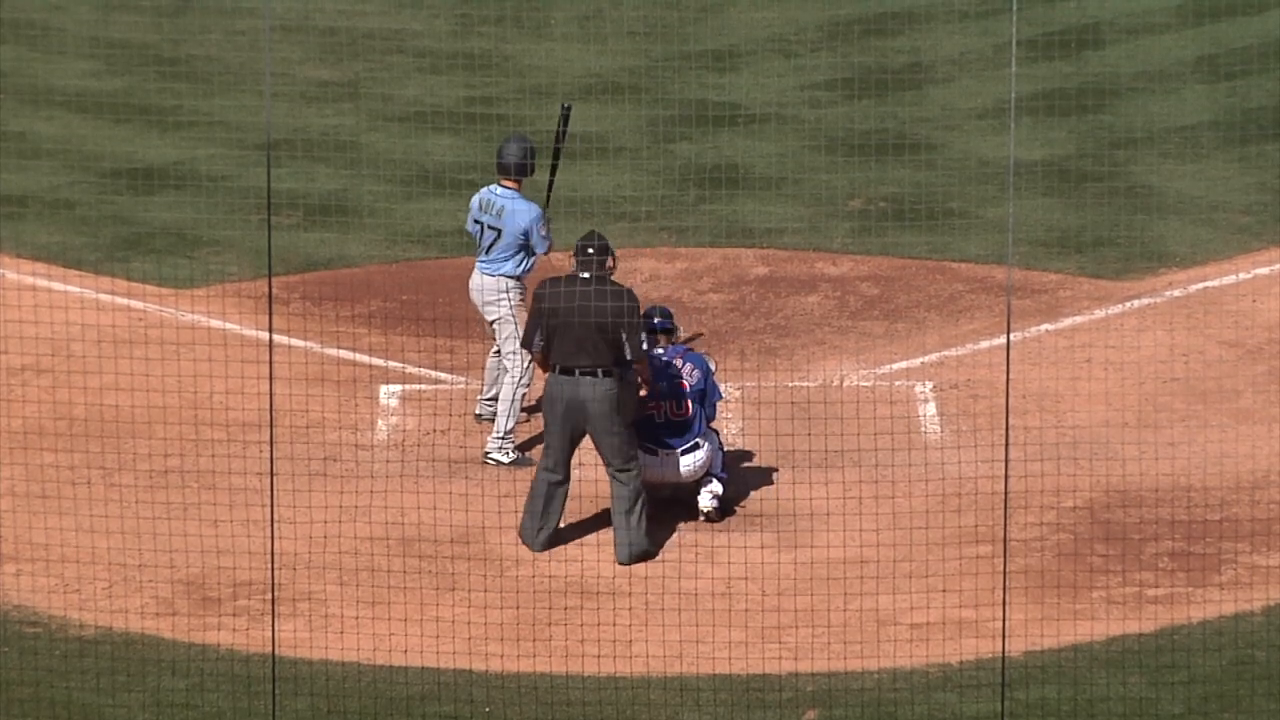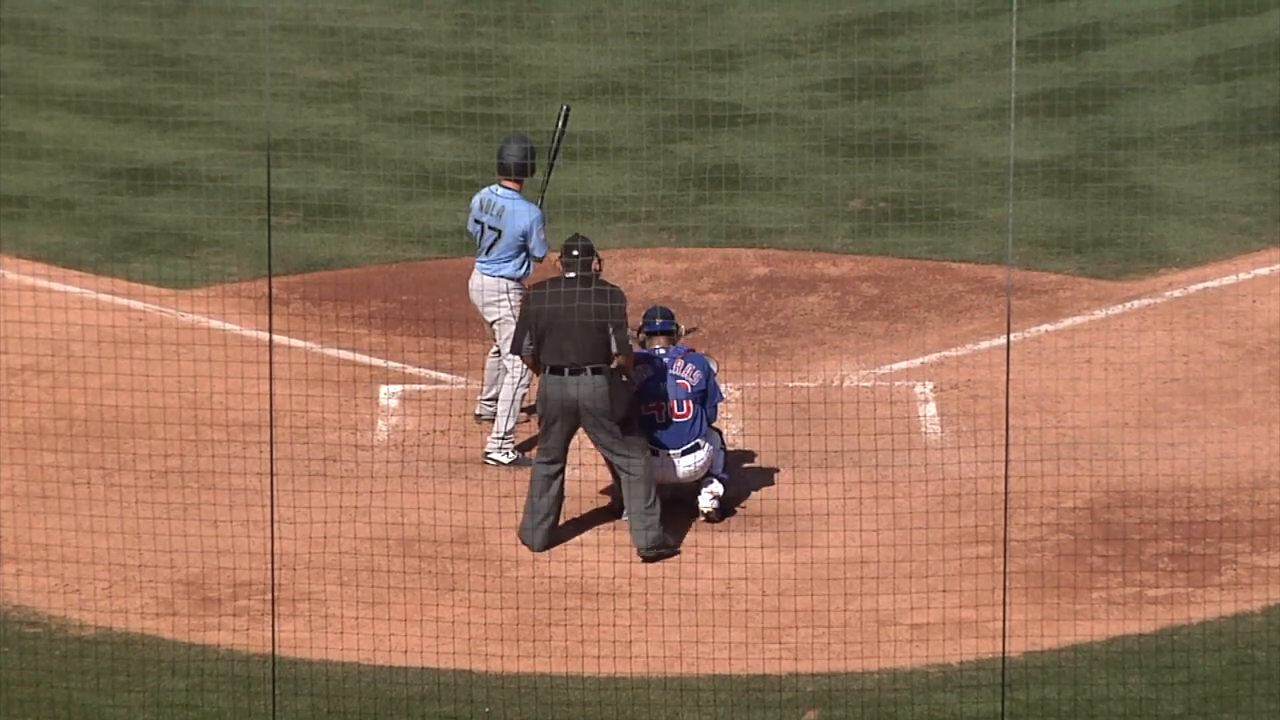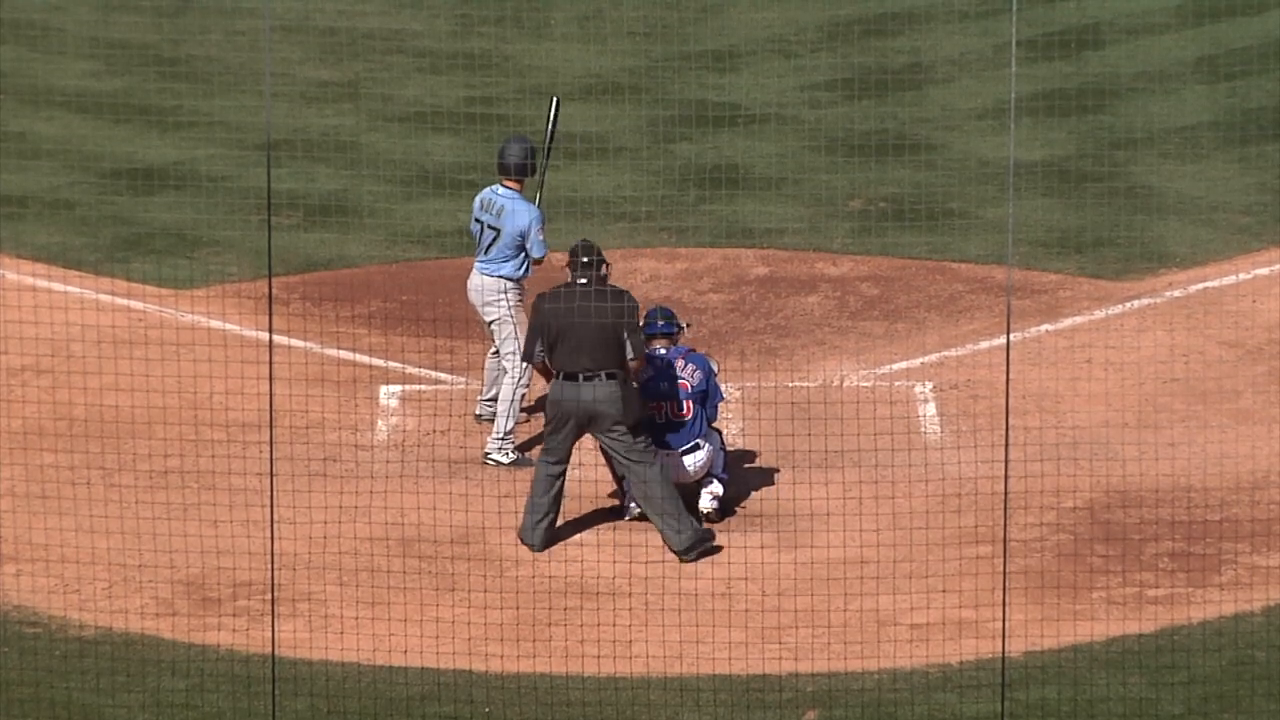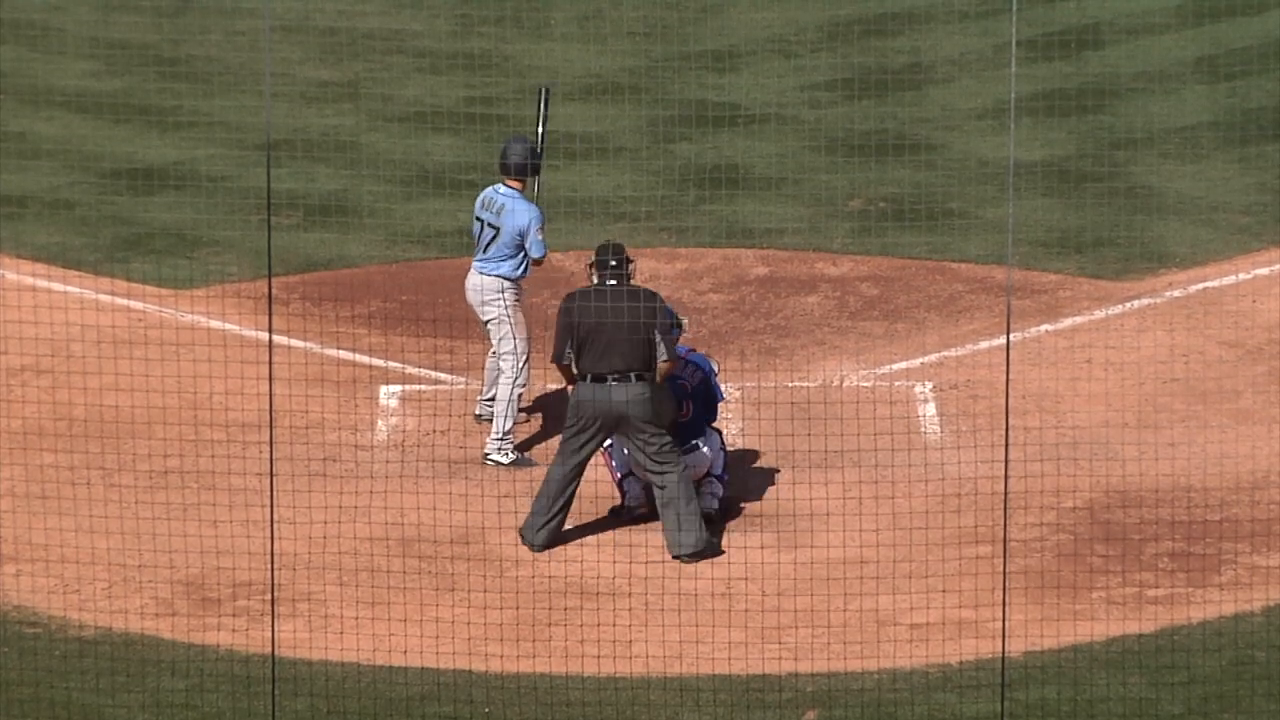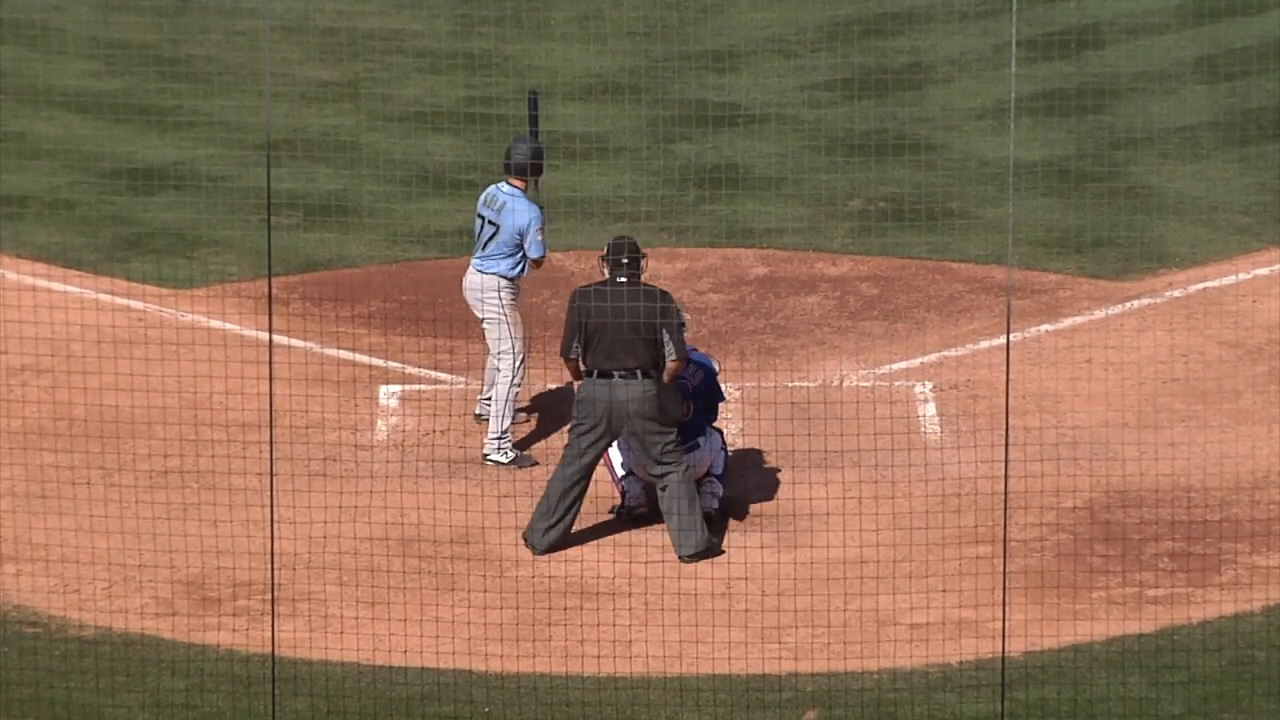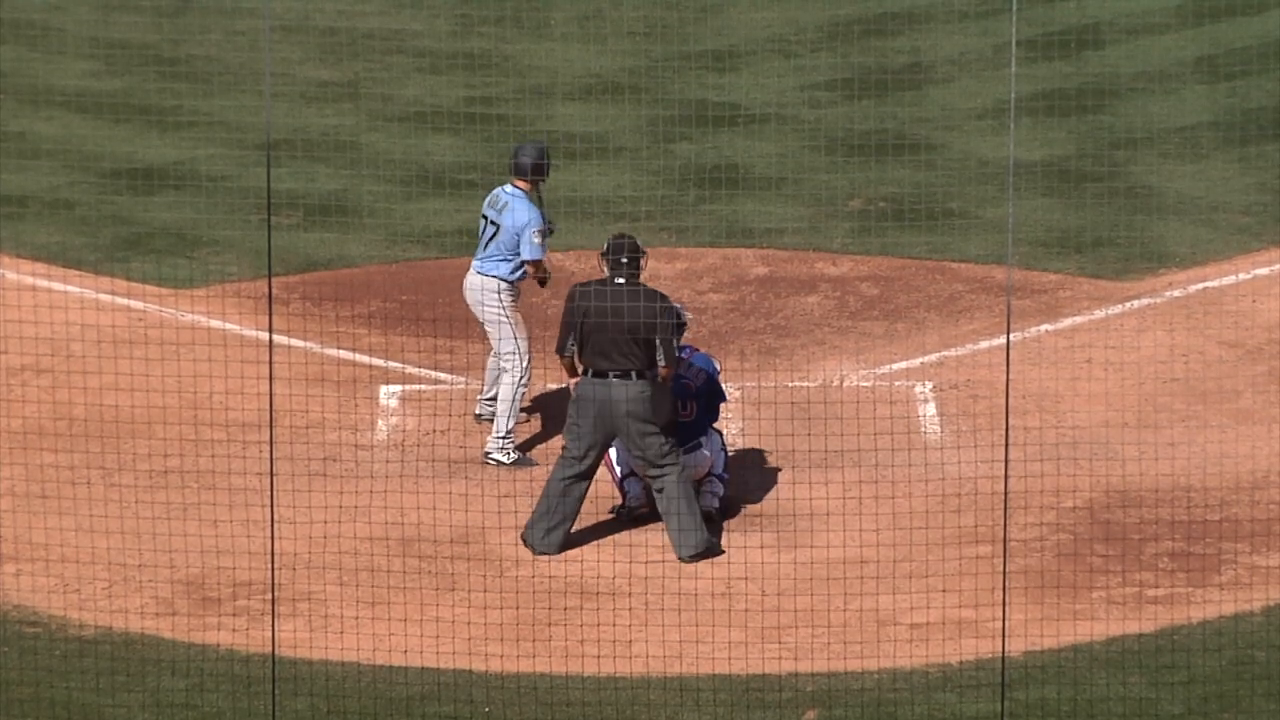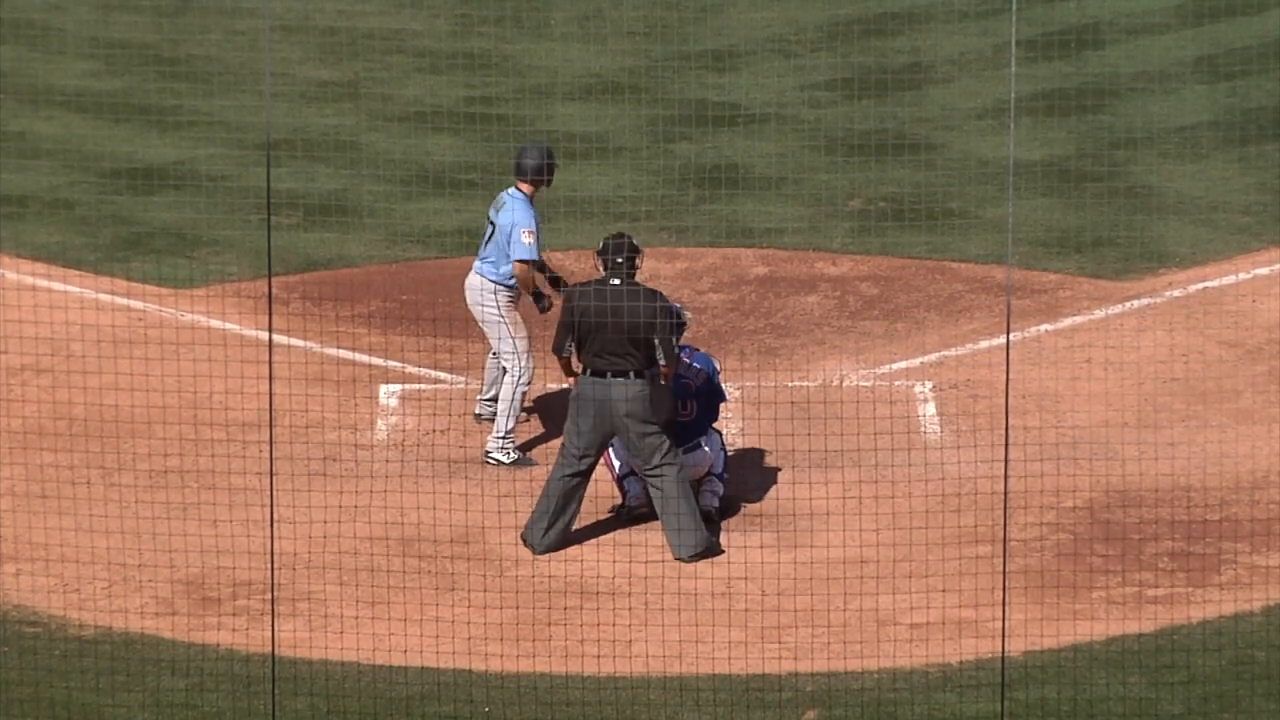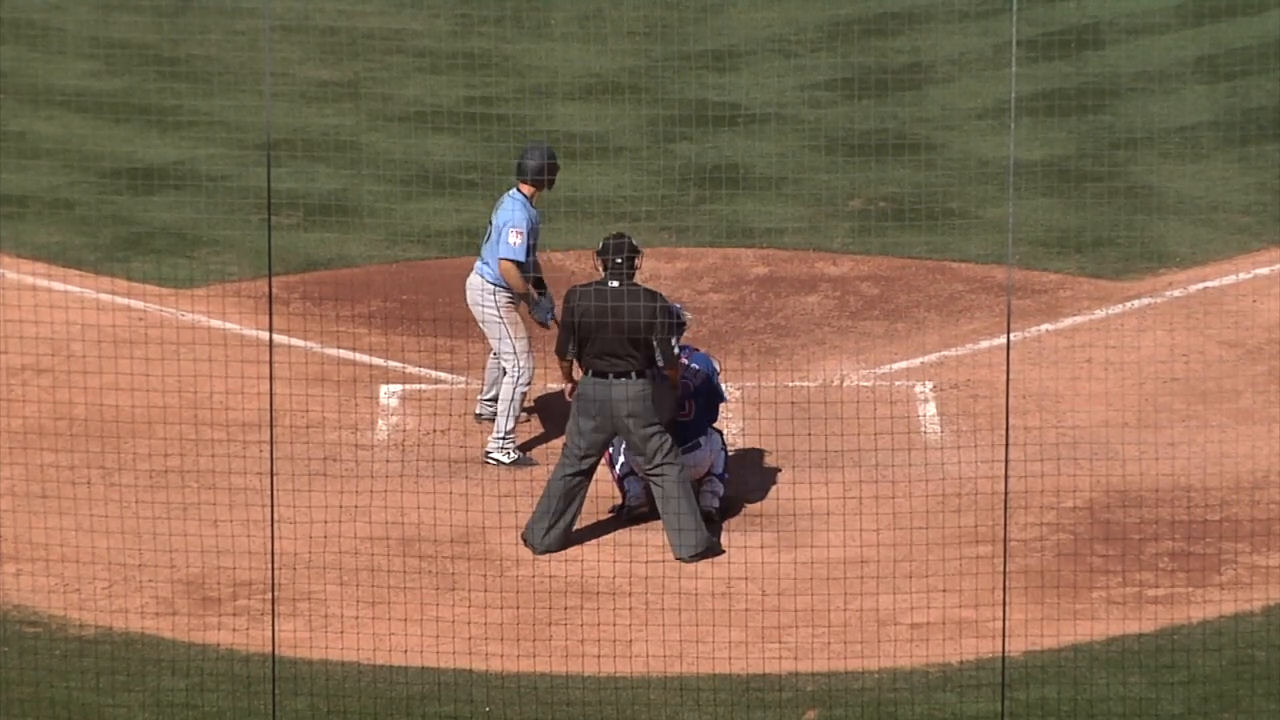
dt=0.2s
person 1, frame 1
left shoulder: (480, 197)
right shoulder: (529, 211)
right elbow: (543, 251)
right wrist: (544, 230)
left hip: (480, 279)
right hip: (505, 288)
left knee: (502, 347)
right knee: (519, 365)
left ankle: (488, 406)
right ankle: (499, 446)
person 1, frame 2
left shoulder: (481, 198)
right shoulder: (529, 212)
right elbow: (539, 256)
left hip: (480, 280)
right hip: (505, 289)
left knee: (502, 347)
right knee: (519, 366)
left ankle: (487, 406)
right ankle: (499, 447)
person 1, frame 3
left shoulder: (483, 197)
right shoulder: (528, 213)
right elbow: (537, 259)
left hip: (479, 280)
right hip: (503, 290)
left knee: (501, 348)
right knee: (518, 365)
left ankle: (487, 407)
right ankle: (499, 447)
person 1, frame 4
left shoulder: (485, 196)
right shoulder: (529, 212)
right elbow: (537, 259)
left hip: (477, 280)
right hip: (500, 289)
left knee: (501, 349)
right knee: (514, 365)
left ankle: (488, 407)
right ankle: (499, 447)
person 1, frame 5
left shoulder: (489, 193)
right shoulder: (529, 212)
right elbow: (536, 260)
right wrist: (534, 248)
left hip: (475, 278)
right hip: (496, 287)
left knee: (501, 349)
right knee: (511, 363)
left ankle: (488, 408)
right ankle: (498, 447)
person 1, frame 6
left shoulder: (496, 195)
right shoulder: (529, 213)
right elbow: (533, 266)
left wrist: (537, 235)
right wrist: (544, 274)
left hip: (476, 281)
right hip: (496, 290)
left knee: (503, 349)
right knee: (518, 365)
left ankle: (488, 406)
right ankle: (499, 446)
person 1, frame 7
left shoulder: (506, 198)
right shoulder: (523, 213)
right elbow: (520, 267)
left wrist: (550, 275)
right wrist: (538, 295)
left hip: (480, 283)
right hip: (494, 293)
left knee: (502, 350)
right knee: (519, 366)
left ankle: (487, 406)
right ankle: (500, 446)
person 1, frame 8
left shoulder: (520, 204)
right shoulder: (518, 213)
left elbow: (528, 255)
right elbow: (507, 267)
left wrist: (544, 294)
right wrist: (534, 303)
left hip: (484, 286)
right hip: (493, 293)
left knee: (503, 350)
right knee: (519, 366)
left ankle: (488, 406)
right ankle: (500, 447)
person 2, frame 1
left shoulder: (547, 290)
right shoulder: (622, 296)
left elbow: (535, 346)
right elbow: (634, 356)
right wrist: (644, 380)
left hip: (561, 387)
right hip: (606, 389)
left knee: (553, 464)
right knee: (624, 468)
left ankle: (538, 533)
right ankle: (630, 545)
person 2, frame 2
left shoulder: (536, 294)
right shoulder: (609, 294)
left elbow: (524, 350)
right elbow: (620, 353)
right wrist: (625, 372)
left hip: (553, 388)
right hip: (599, 388)
left knee: (548, 461)
right knee: (633, 459)
left ankle: (537, 532)
right ankle: (651, 538)
person 2, frame 3
left shoulder: (545, 301)
right shoulder: (622, 299)
left elbow: (535, 357)
right elbow: (636, 359)
right wrist: (624, 381)
left hip: (565, 392)
right hip: (611, 392)
left knee: (551, 461)
right knee: (644, 466)
left ankle: (535, 533)
right ankle: (686, 539)
person 2, frame 4
left shoulder: (574, 302)
right shoulder: (651, 300)
left elbow: (562, 358)
right elbow: (667, 359)
left wrist: (574, 383)
right wrist: (652, 386)
left hip: (591, 394)
right hip: (638, 394)
left knee: (567, 462)
right knee: (666, 468)
left ankle: (538, 533)
right ankle: (690, 542)
person 2, frame 5
left shoulder: (583, 297)
right shoulder: (660, 299)
left elbow: (570, 353)
right elbow: (675, 360)
left wrist: (579, 379)
right wrist: (661, 387)
left hip: (596, 391)
right hip: (644, 391)
left knee: (573, 465)
right knee: (670, 468)
left ankle: (542, 536)
right ankle: (692, 542)
person 2, frame 6
left shoulder: (580, 295)
right shoulder: (657, 302)
left elbow: (565, 350)
right elbow: (666, 364)
left wrist: (573, 376)
right wrist: (659, 388)
left hip: (592, 391)
right hip: (639, 393)
left knee: (572, 466)
right knee: (665, 468)
left ankle: (543, 537)
right ankle: (692, 543)
person 2, frame 7
left shoulder: (577, 295)
right shoulder: (655, 302)
left elbow: (562, 350)
right elbow: (667, 362)
left wrist: (571, 375)
right wrist: (663, 385)
left hip: (590, 390)
right hip: (637, 392)
left knee: (571, 466)
right knee: (662, 468)
left ankle: (541, 536)
right ankle: (691, 543)
person 2, frame 8
left shoulder: (577, 297)
right shoulder: (654, 303)
left elbow: (565, 353)
right elbow: (668, 362)
left wrist: (569, 381)
right wrist: (674, 387)
left hip: (592, 391)
right hip: (639, 393)
left knee: (573, 465)
right knee: (664, 468)
left ankle: (542, 536)
right ankle: (692, 542)
person 3, frame 1
right shoulder: (698, 362)
right elbow: (709, 415)
left hip: (647, 465)
right hip: (694, 463)
right knee: (711, 437)
right ankle: (709, 498)
person 3, frame 2
left shoulder: (632, 366)
right shoulder: (699, 362)
right elbow: (711, 416)
left hip: (649, 465)
right hip: (696, 463)
right knee: (713, 436)
right ankle: (710, 499)
person 3, frame 3
right shoulder: (699, 363)
right elbow: (711, 416)
right hip: (695, 464)
right knee: (713, 437)
left ankle: (634, 500)
right ankle: (711, 499)
person 3, frame 4
right shoulder: (700, 363)
right elbow: (710, 417)
right hip: (694, 464)
left knee: (612, 440)
right knee: (713, 437)
left ankle: (634, 500)
right ankle: (710, 500)
person 3, frame 5
right shoulder: (702, 363)
right elbow: (711, 416)
left hip: (645, 464)
right hip: (695, 462)
right knee: (714, 436)
left ankle: (634, 497)
right ankle: (710, 499)
person 3, frame 6
right shoulder: (703, 362)
right elbow: (712, 416)
right hip: (696, 463)
right knee: (714, 438)
left ankle: (635, 498)
right ankle: (710, 499)
person 3, frame 7
right shoulder: (703, 362)
right elbow: (712, 416)
right hip: (695, 462)
left knee: (615, 436)
right knee: (713, 438)
left ankle: (635, 497)
right ankle: (710, 499)
person 3, frame 8
right shoulder: (703, 363)
right elbow: (711, 417)
right hip: (695, 464)
left knee: (616, 438)
right knee: (714, 438)
left ankle: (635, 499)
right ankle: (709, 501)
